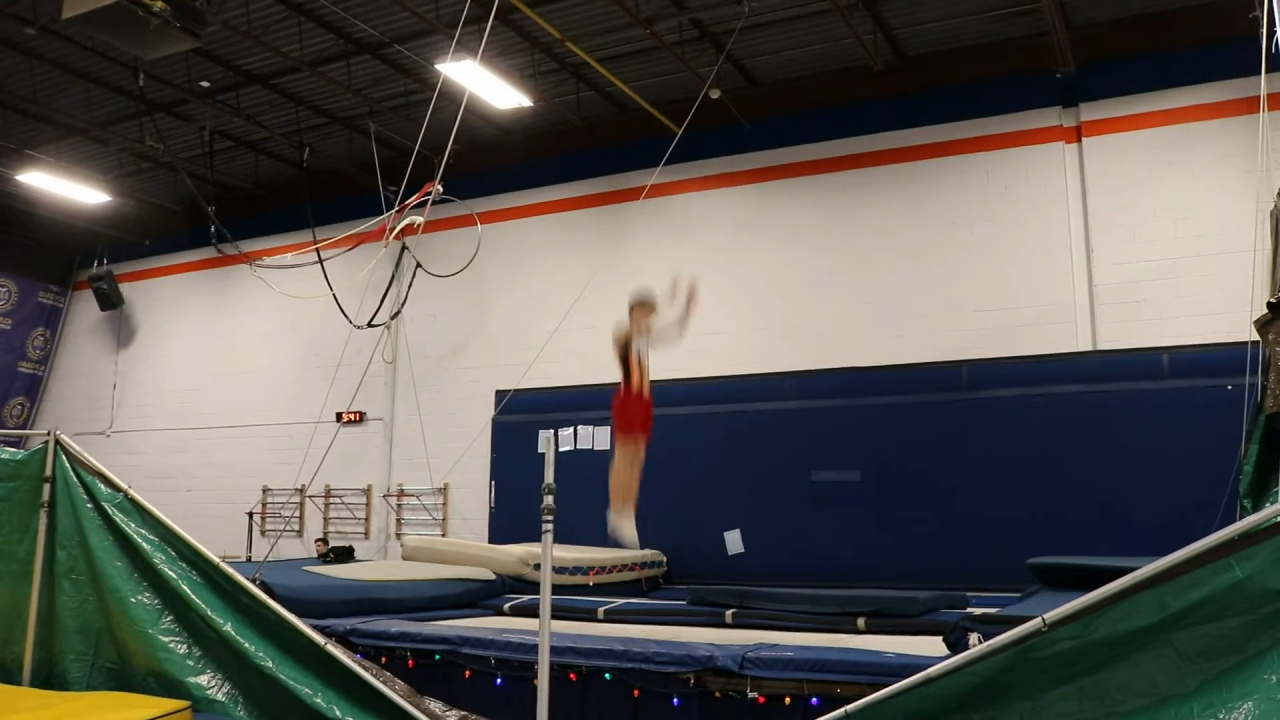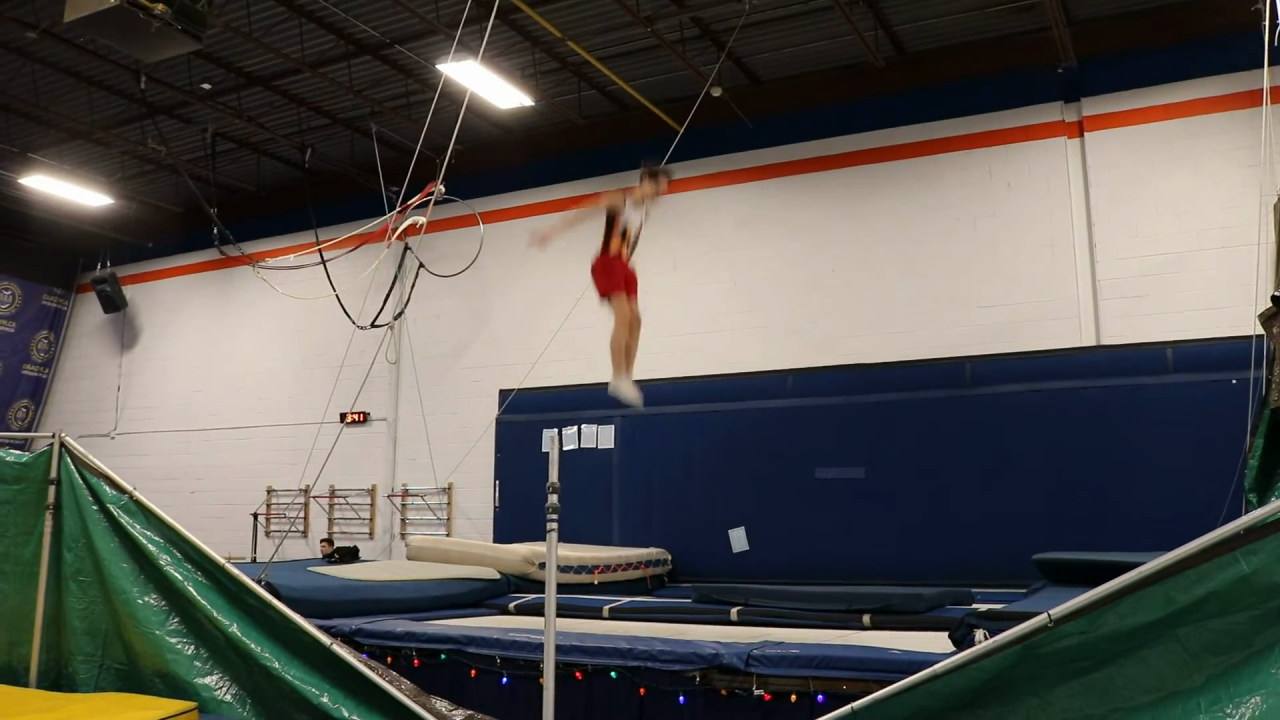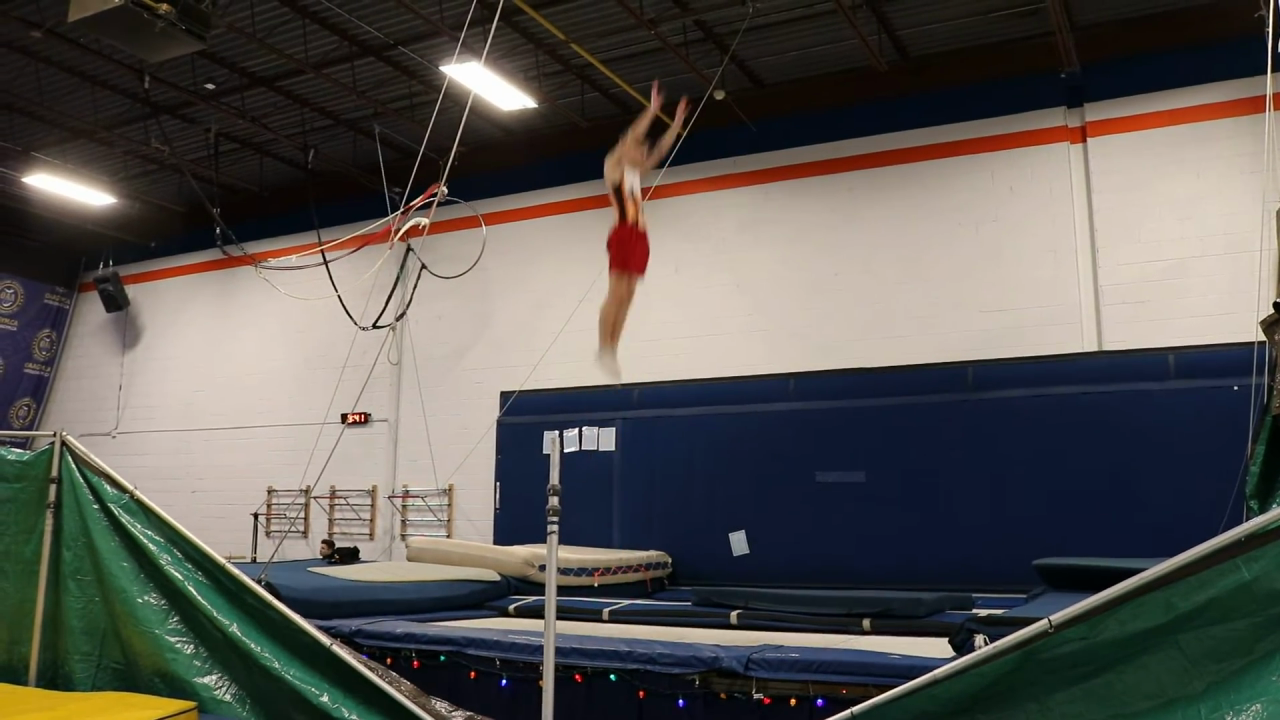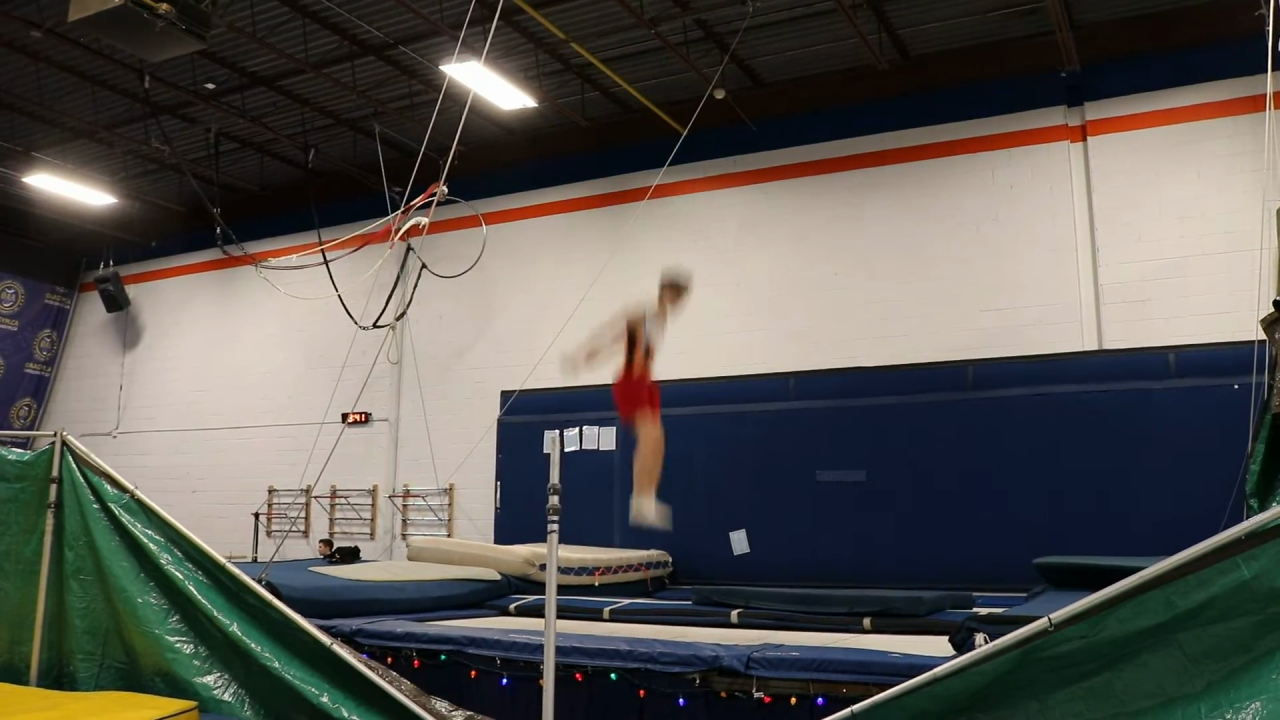
dt=1s
person 1, frame 1
left shoulder: (644, 337)
right shoulder: (623, 333)
left elbow: (675, 333)
left wrist: (687, 308)
right wrist: (667, 304)
left hip: (643, 400)
right hip: (628, 400)
left knee: (636, 461)
right knee: (623, 458)
left ankle: (628, 516)
right ankle: (618, 515)
person 1, frame 2
left shoulder: (644, 211)
right shoulder: (618, 201)
right elbow: (582, 213)
right wrist: (553, 231)
left hip: (624, 266)
right hip: (607, 264)
left knee: (635, 320)
right knee: (624, 316)
left ankle: (626, 381)
right ankle: (619, 379)
person 1, frame 3
left shoulder: (634, 174)
right shoulder: (614, 166)
left elbow: (660, 151)
right elbow: (630, 139)
left wrist: (677, 123)
right wrist: (653, 110)
left hip: (638, 237)
right hip: (623, 236)
left knee: (626, 297)
right knee: (616, 295)
left ankle: (611, 351)
right ankle: (604, 349)
person 1, frame 4
left shoulder: (662, 319)
right shoulder: (639, 316)
right elbow: (608, 334)
right wrist: (582, 356)
left hip: (645, 383)
right hip: (630, 383)
left knee: (657, 442)
right knee: (651, 438)
left ankle: (647, 501)
right ankle: (641, 501)
